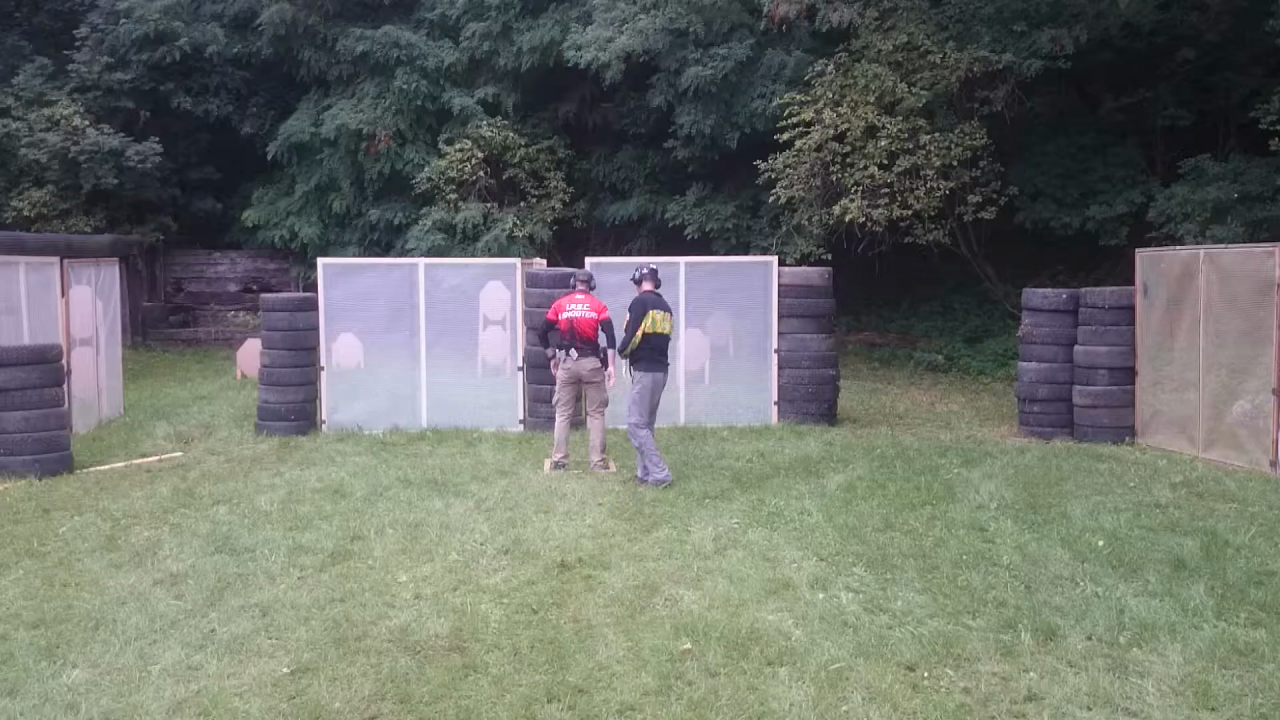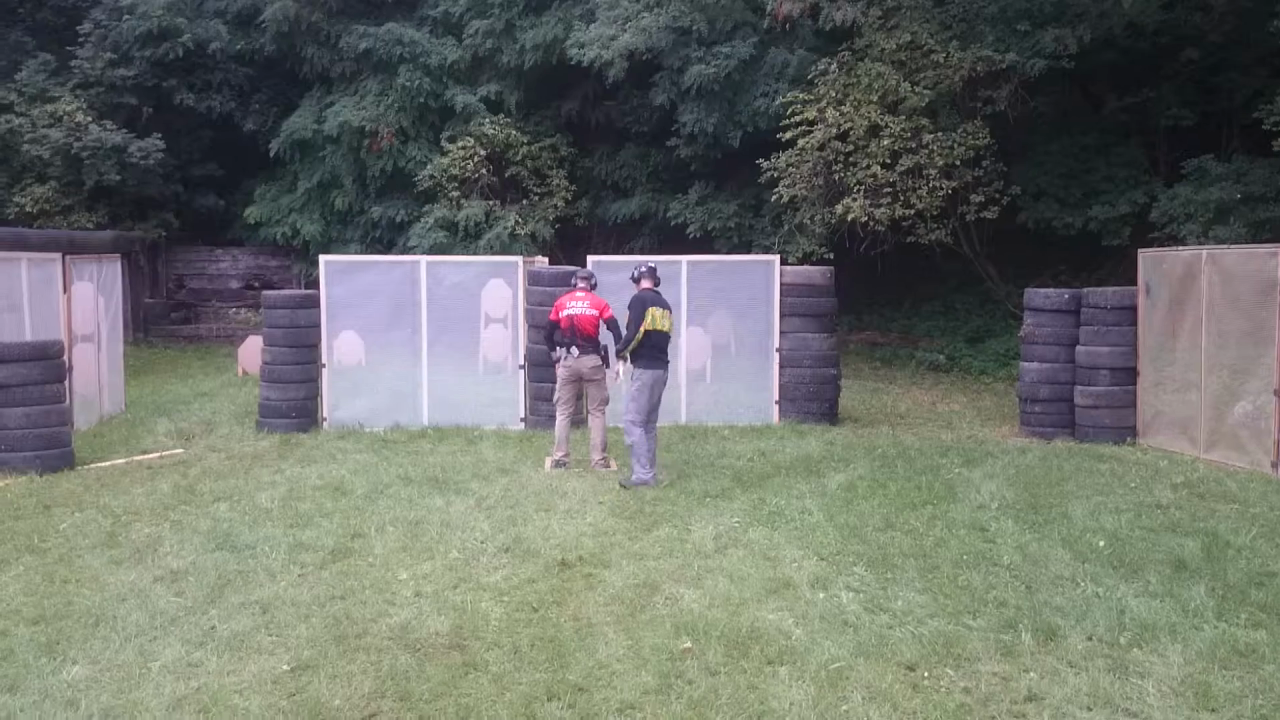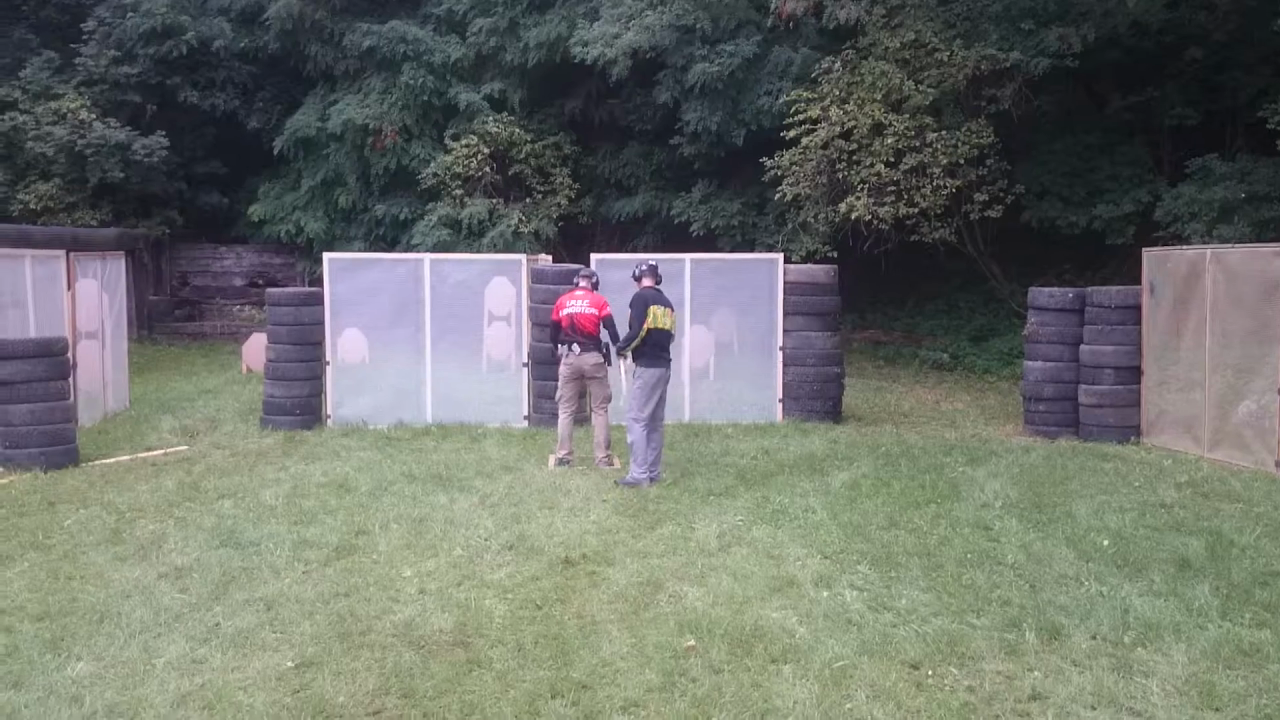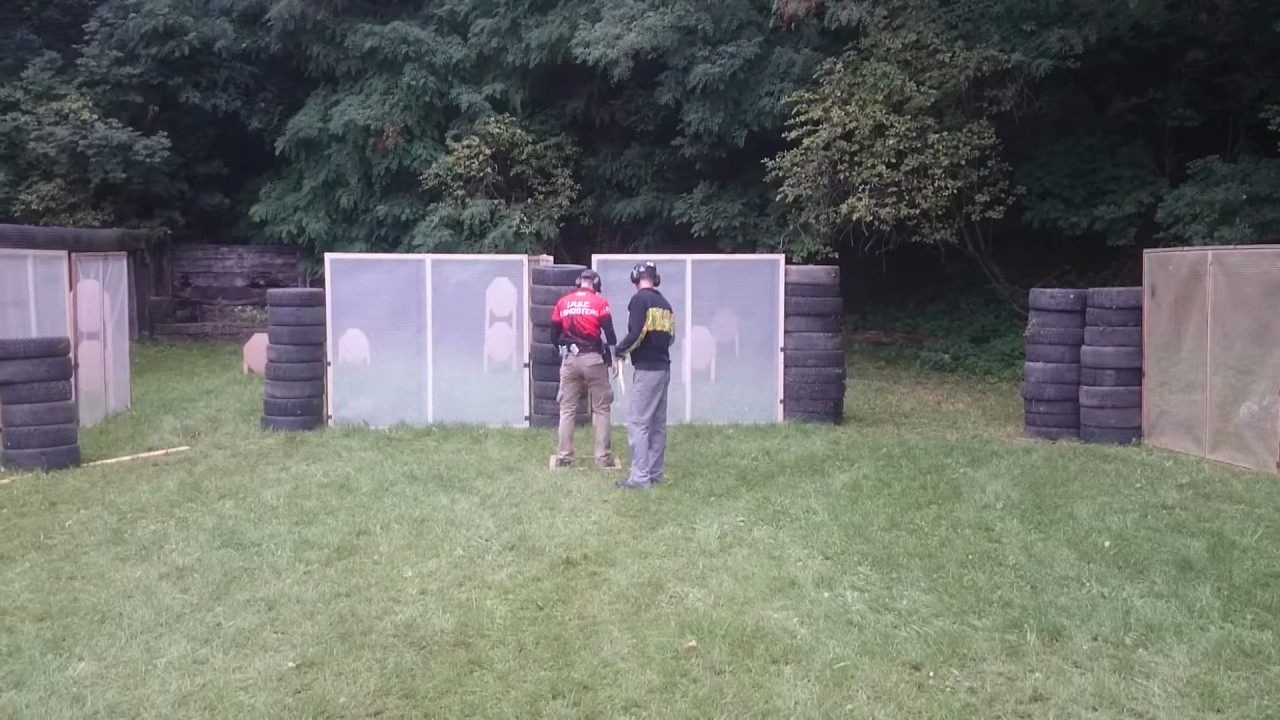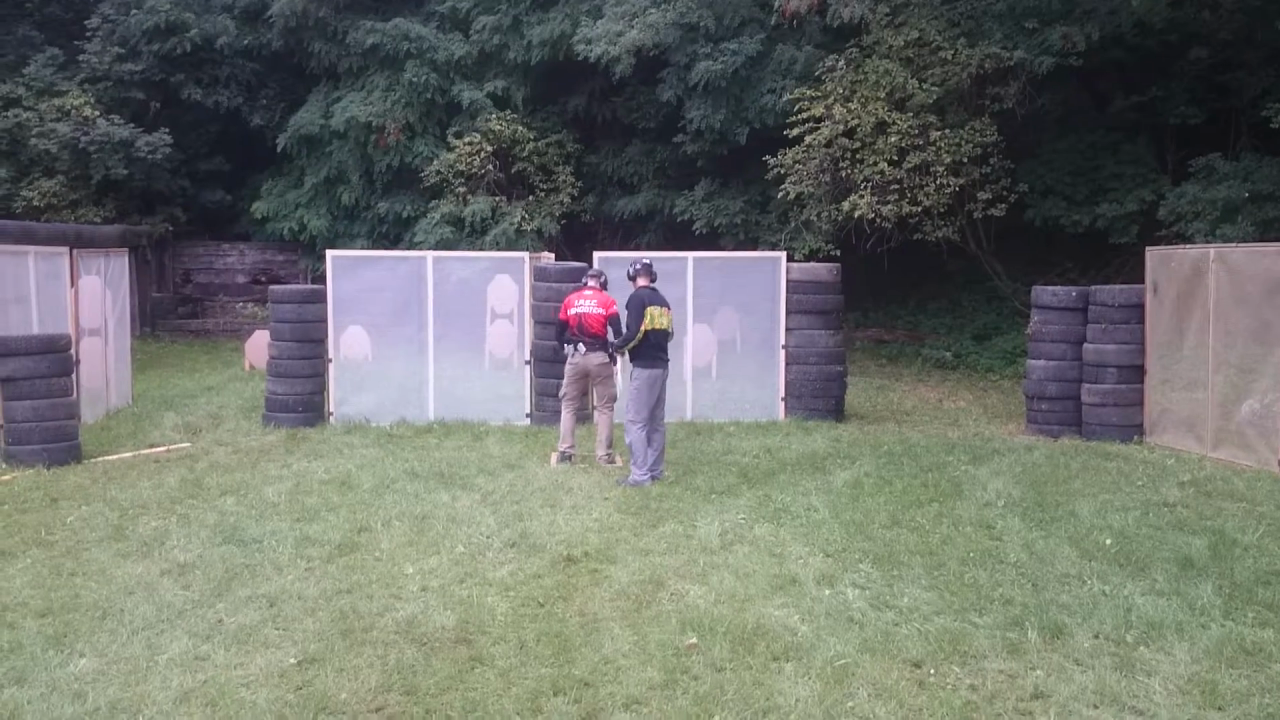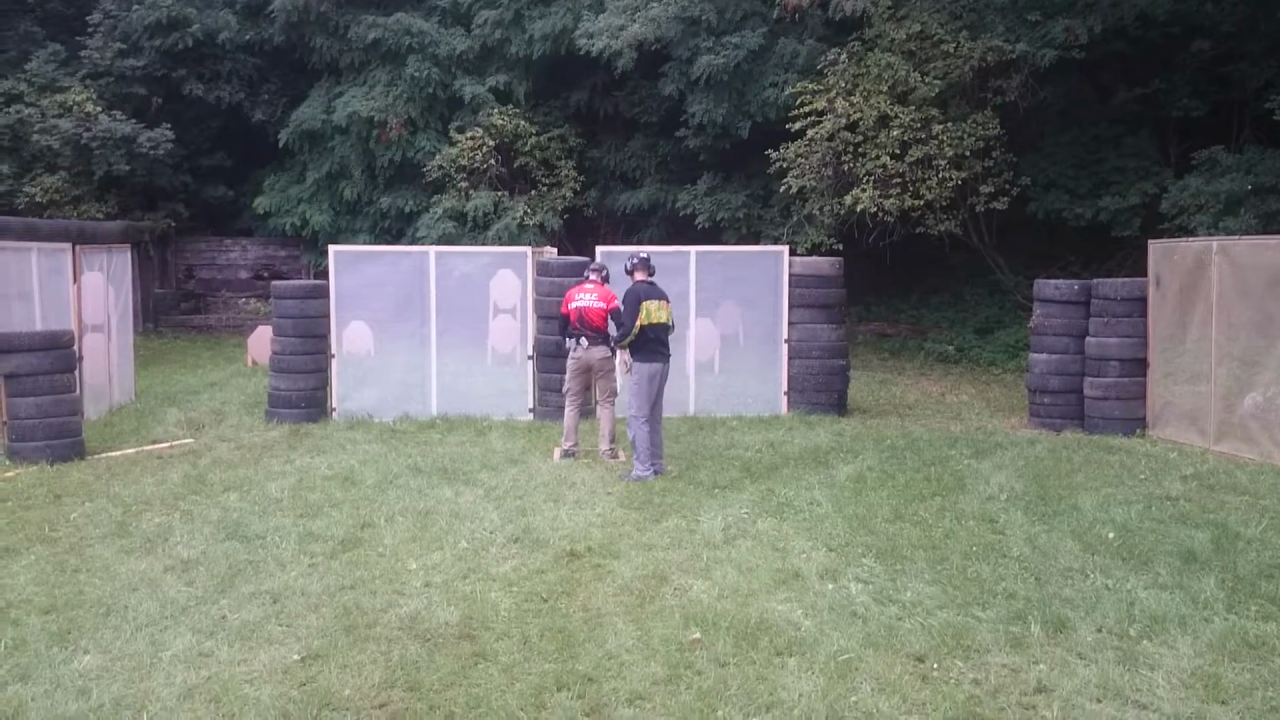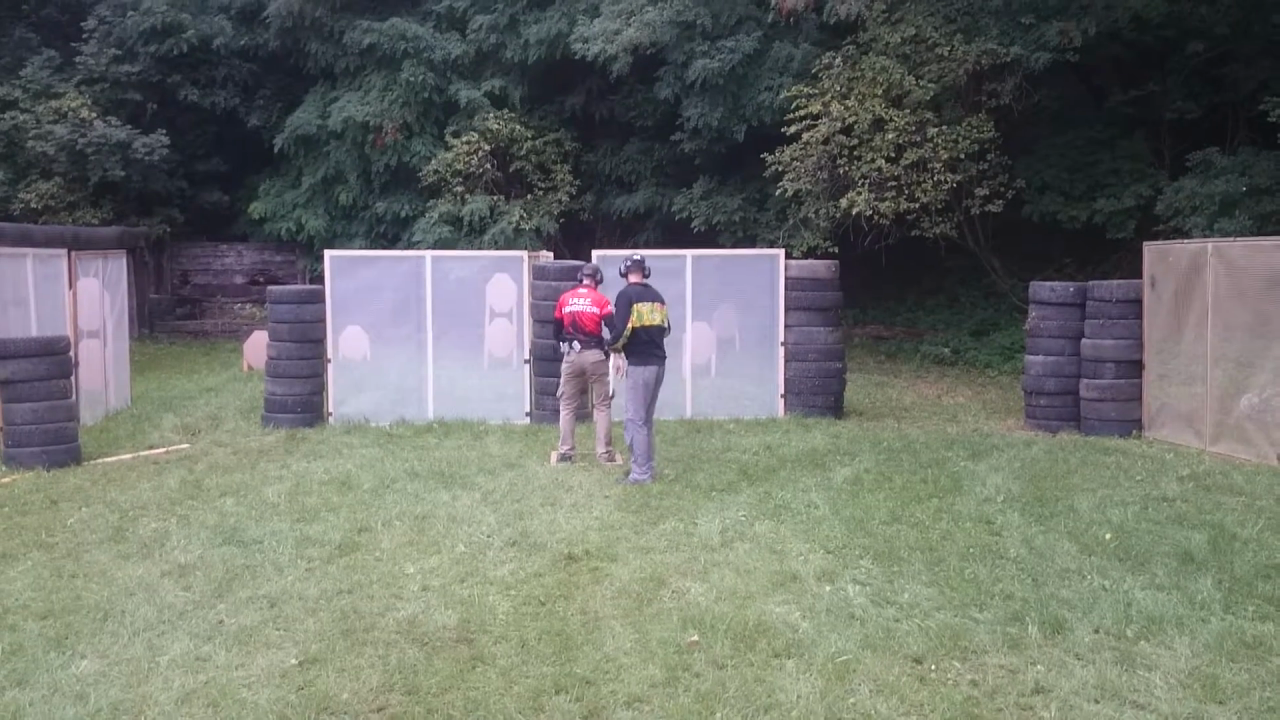
dt=0.2s
person 1, frame 1
left shoulder: (640, 301)
right shoulder: (665, 305)
left elbow: (632, 335)
right elbow: (666, 337)
left wrist: (622, 351)
left hip: (645, 370)
right hip: (660, 370)
left knee: (636, 424)
right knee: (646, 423)
left ankle: (659, 472)
right ankle: (646, 473)
person 1, frame 2
left shoulder: (639, 299)
right shoulder: (664, 303)
left elbow: (634, 333)
right elbow: (666, 335)
left wrist: (621, 352)
left hip: (645, 368)
right hip: (661, 367)
left knee: (633, 421)
right knee: (649, 422)
left ankle: (642, 474)
right ankle: (648, 472)
person 1, frame 3
left shoulder: (641, 297)
right shoulder: (666, 302)
left elbow: (637, 331)
right elbow: (670, 335)
left wrist: (622, 349)
left hip: (647, 366)
right hip: (663, 366)
left knee: (637, 419)
right knee: (655, 421)
left ankle: (639, 474)
right ankle: (653, 471)
person 1, frame 4
left shoulder: (639, 299)
right shoulder: (664, 303)
left elbow: (636, 333)
right elbow: (670, 337)
left wrist: (620, 350)
left hip: (647, 369)
right hip: (663, 368)
left knee: (638, 422)
right knee: (658, 423)
left ankle: (640, 477)
right ankle: (654, 472)
person 1, frame 5
left shoulder: (637, 297)
right shoulder: (662, 300)
left elbow: (634, 333)
right elbow: (669, 333)
left wrist: (618, 347)
left hip: (644, 367)
right hip: (661, 365)
left knee: (635, 421)
right knee: (656, 421)
left ankle: (640, 475)
right ankle: (655, 470)
person 1, frame 6
left shoulder: (634, 292)
right shoulder: (661, 293)
left elbow: (630, 328)
right elbow: (670, 327)
left wrist: (619, 343)
left hip: (644, 361)
right hip: (662, 360)
left knee: (638, 416)
right knee: (654, 416)
left ankle: (643, 470)
right ankle: (657, 464)
person 1, frame 7
left shoulder: (626, 294)
right shoulder: (657, 296)
left elbow: (621, 330)
right elbow: (666, 329)
left wrist: (614, 347)
left hip: (639, 364)
right hip: (658, 362)
left knee: (635, 419)
right knee: (646, 418)
left ankle: (640, 473)
right ankle: (645, 467)
person 2, frame 1
left shoulder: (560, 304)
right shoulder: (598, 305)
left elbow: (542, 333)
right elbow: (609, 334)
left wrist: (552, 356)
right wrist: (611, 365)
left hip: (567, 362)
right hip: (592, 362)
left knee: (562, 413)
right knee: (596, 413)
left ankle: (559, 460)
right ankle: (598, 461)
person 2, frame 2
left shoulder: (561, 302)
right shoulder: (599, 302)
left elbow: (548, 335)
right elbow: (616, 332)
left wrist: (557, 359)
left hip: (568, 360)
right hip: (592, 360)
left knee: (563, 412)
right knee: (597, 412)
left ankle: (560, 458)
right ankle: (599, 459)
person 2, frame 3
left shoulder: (562, 301)
right shoulder: (599, 301)
left elbow: (553, 334)
right elbow: (611, 330)
left hip: (570, 358)
right hip: (594, 357)
left knee: (566, 410)
right knee: (600, 409)
left ankle: (563, 456)
right ankle: (603, 457)
person 2, frame 4
left shoulder: (563, 302)
right shoulder: (600, 301)
left elbow: (554, 335)
right elbow: (609, 332)
right wrist: (615, 359)
left hip: (570, 359)
right hip: (594, 358)
left knee: (567, 410)
right knee: (601, 409)
left ankle: (564, 457)
right ankle: (603, 457)
person 2, frame 5
left shoulder: (570, 300)
right shoulder: (607, 300)
left elbow: (560, 332)
right elbow: (617, 331)
right wrist: (619, 357)
left hip: (576, 357)
right hip: (600, 357)
left knee: (569, 406)
right knee: (605, 408)
left ankle: (565, 451)
right ankle: (604, 454)
person 2, frame 6
left shoulder: (571, 294)
right shoulder: (607, 294)
left elbow: (563, 326)
right elbow: (620, 323)
left hip: (577, 351)
right hip: (601, 351)
left knee: (572, 402)
right knee: (606, 402)
left ankle: (568, 449)
right ankle: (607, 449)
person 2, frame 7
left shoulder: (565, 299)
right shoulder: (601, 300)
left elbow: (556, 330)
left hip: (571, 355)
right hip: (595, 355)
left knee: (567, 406)
right knee: (602, 405)
left ankle: (565, 452)
right ankle: (604, 453)
